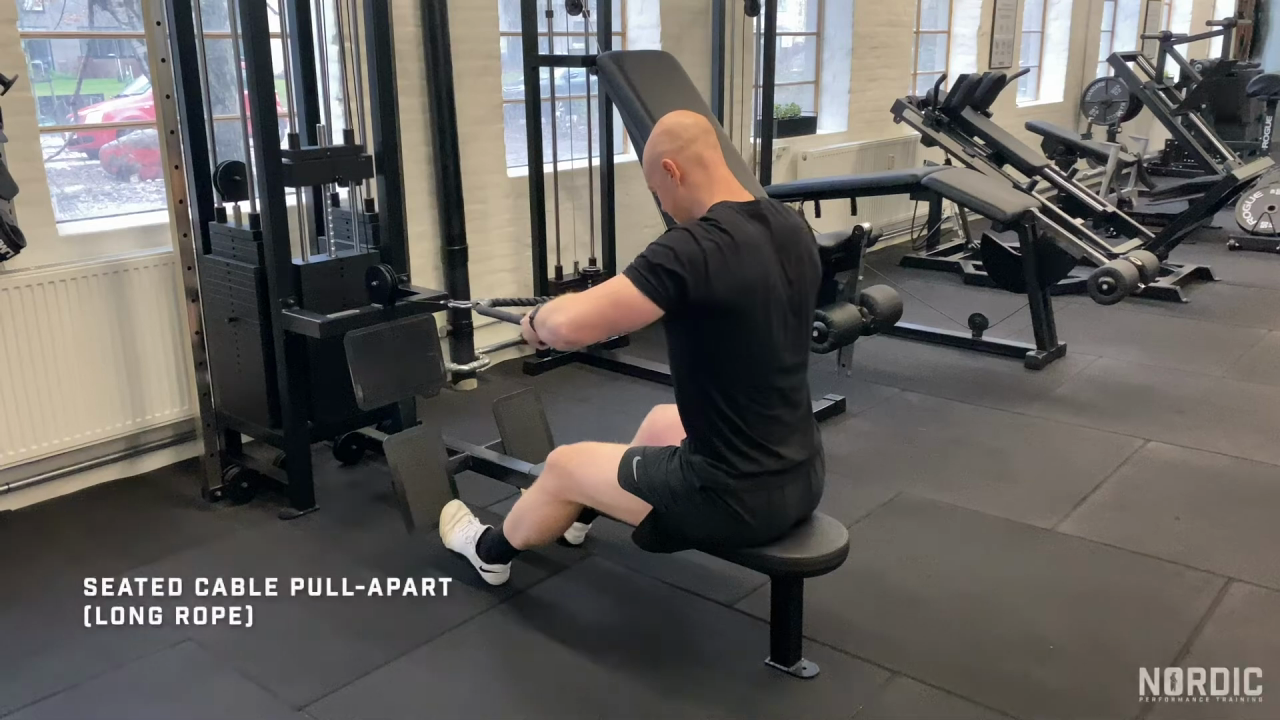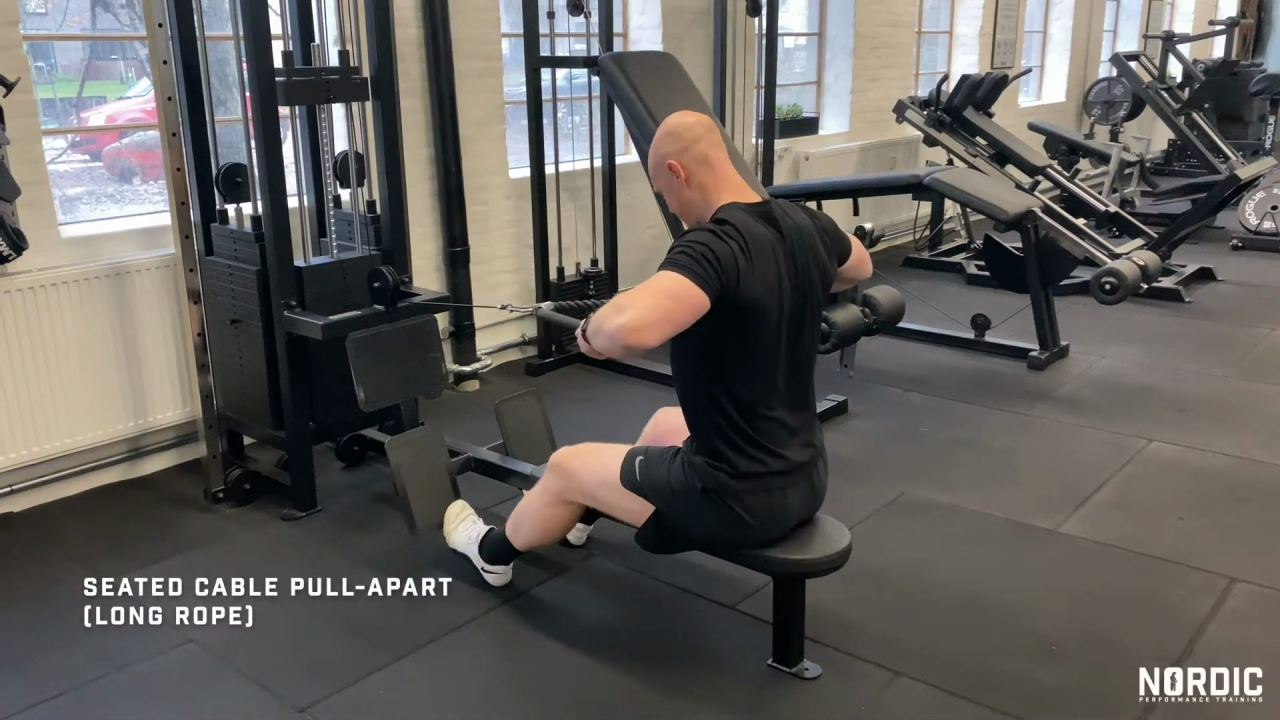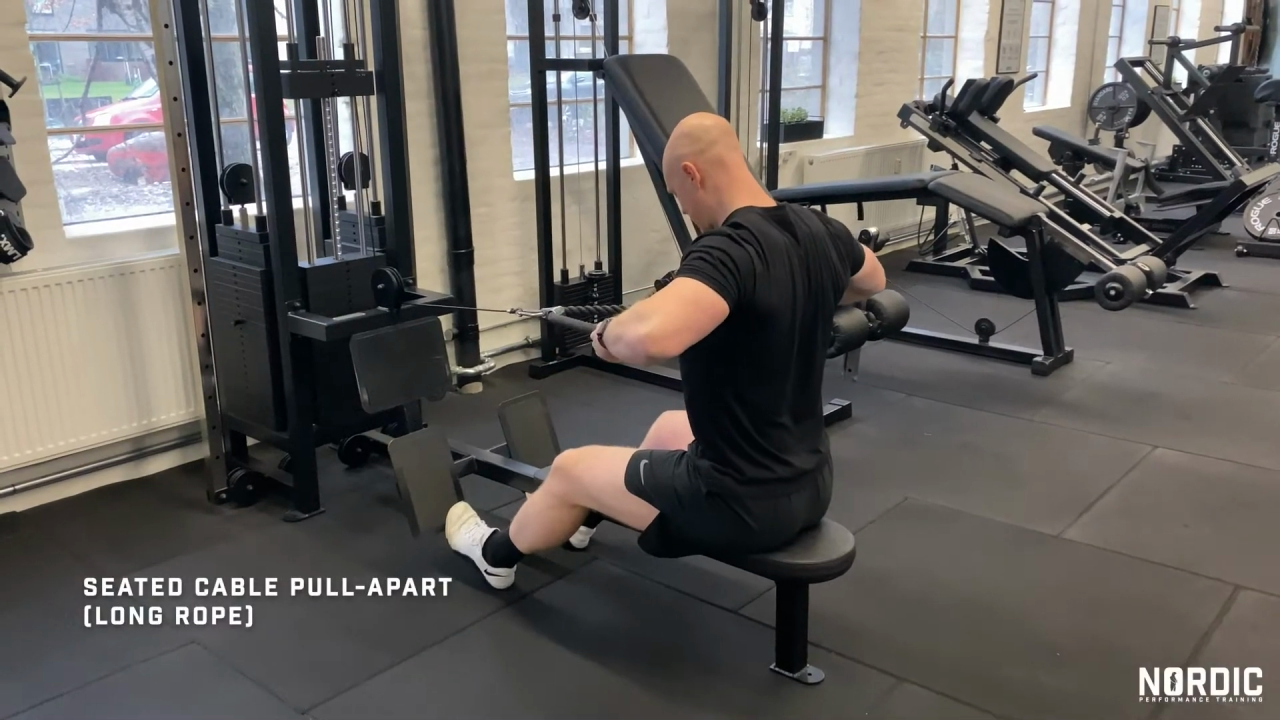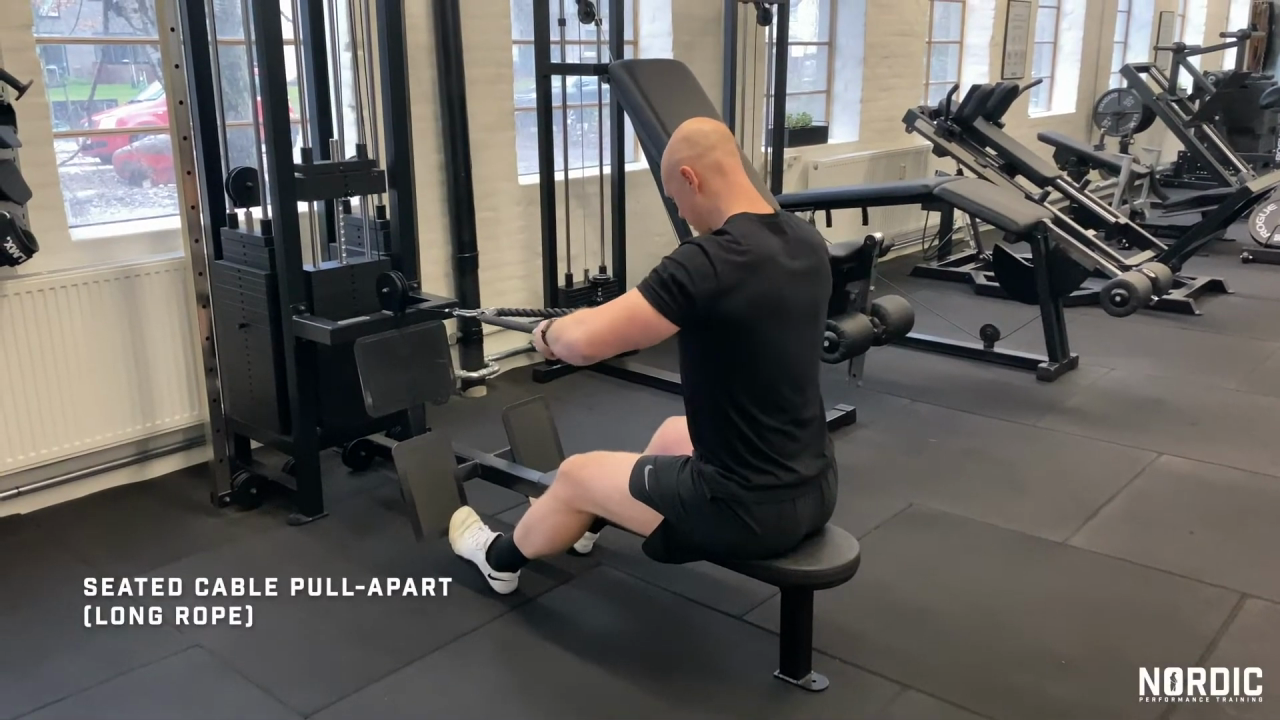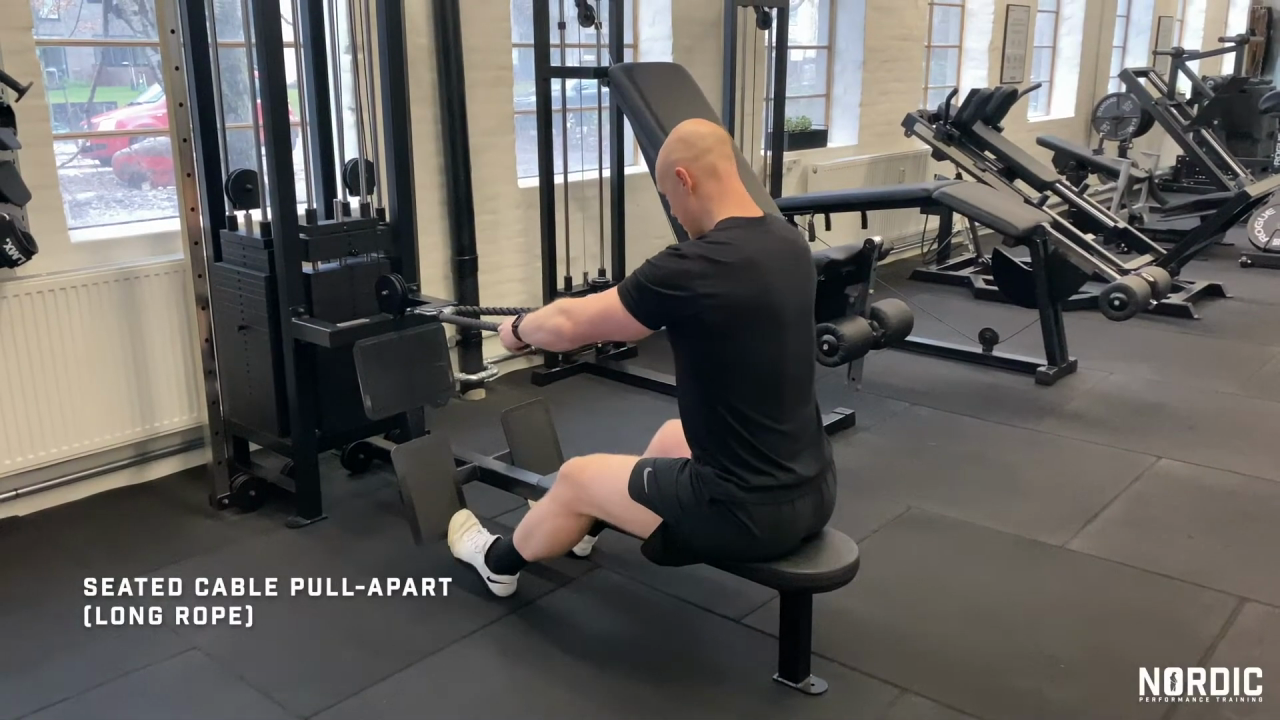
dt=1s
person 1, frame 1
left shoulder: (693, 250)
right shoulder: (792, 228)
left elbow: (569, 326)
left wrist: (536, 321)
left hip: (735, 497)
right hip: (802, 478)
left knee: (564, 466)
right knee: (662, 422)
left ankle: (490, 551)
right ankle: (579, 514)
person 1, frame 2
left shoulder: (714, 247)
right shoulder: (807, 226)
left elbow: (626, 329)
right elbow: (860, 267)
left wrist: (590, 330)
left hip: (738, 498)
right hip: (805, 479)
left knee: (566, 467)
right knee: (665, 424)
left ankle: (493, 552)
right ankle: (581, 515)
person 1, frame 3
left shoulder: (730, 251)
right shoulder: (821, 232)
left elbow: (648, 336)
right elbow: (873, 281)
left wrist: (607, 334)
left hip: (742, 503)
right hip: (810, 485)
left knee: (571, 469)
right knee: (670, 427)
left ankle: (496, 554)
right ankle: (586, 519)
person 1, frame 4
left shoulder: (709, 263)
right shoulder: (806, 240)
left elbow: (584, 341)
left wrist: (547, 333)
left hip: (749, 509)
right hip: (814, 490)
left knee: (576, 475)
right knee: (674, 433)
left ankle: (500, 559)
right ankle: (587, 523)
person 1, frame 5
left shoulder: (693, 269)
right shoulder: (788, 242)
left elbow: (570, 325)
left wrist: (518, 328)
left hip: (749, 512)
right hip: (813, 491)
left knee: (577, 479)
right knee: (673, 437)
left ankle: (499, 562)
right ankle: (585, 526)
